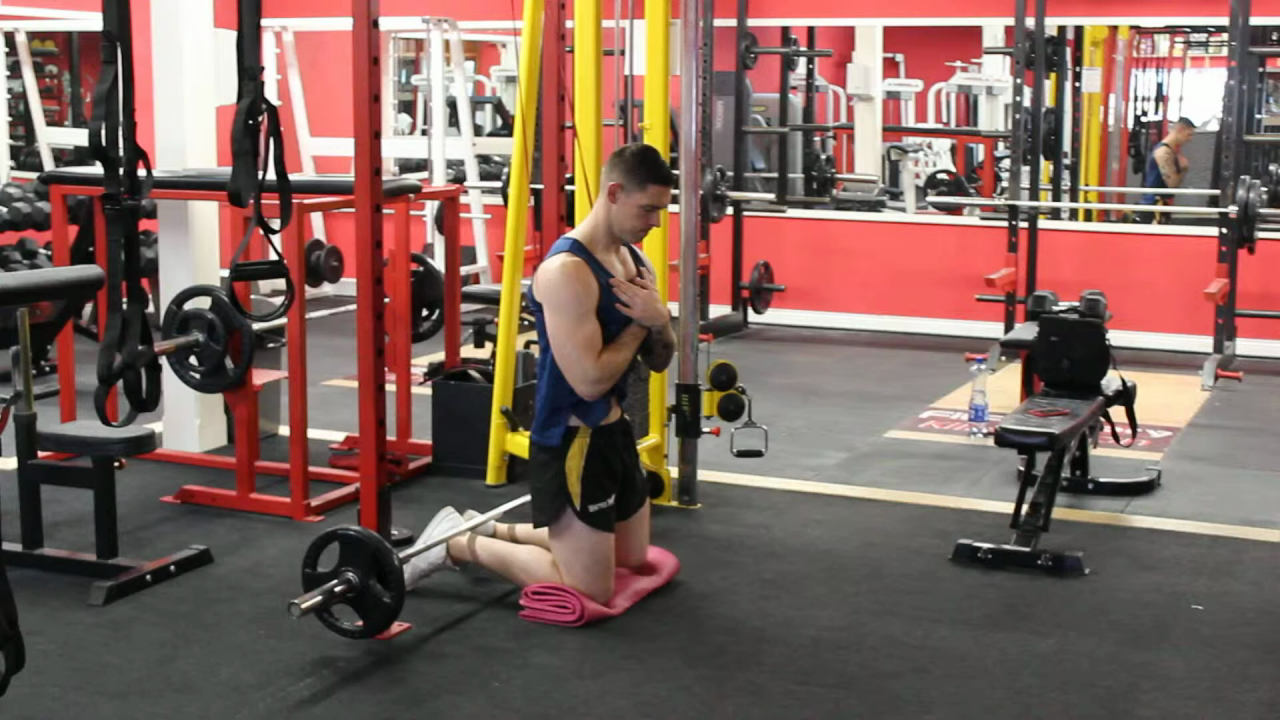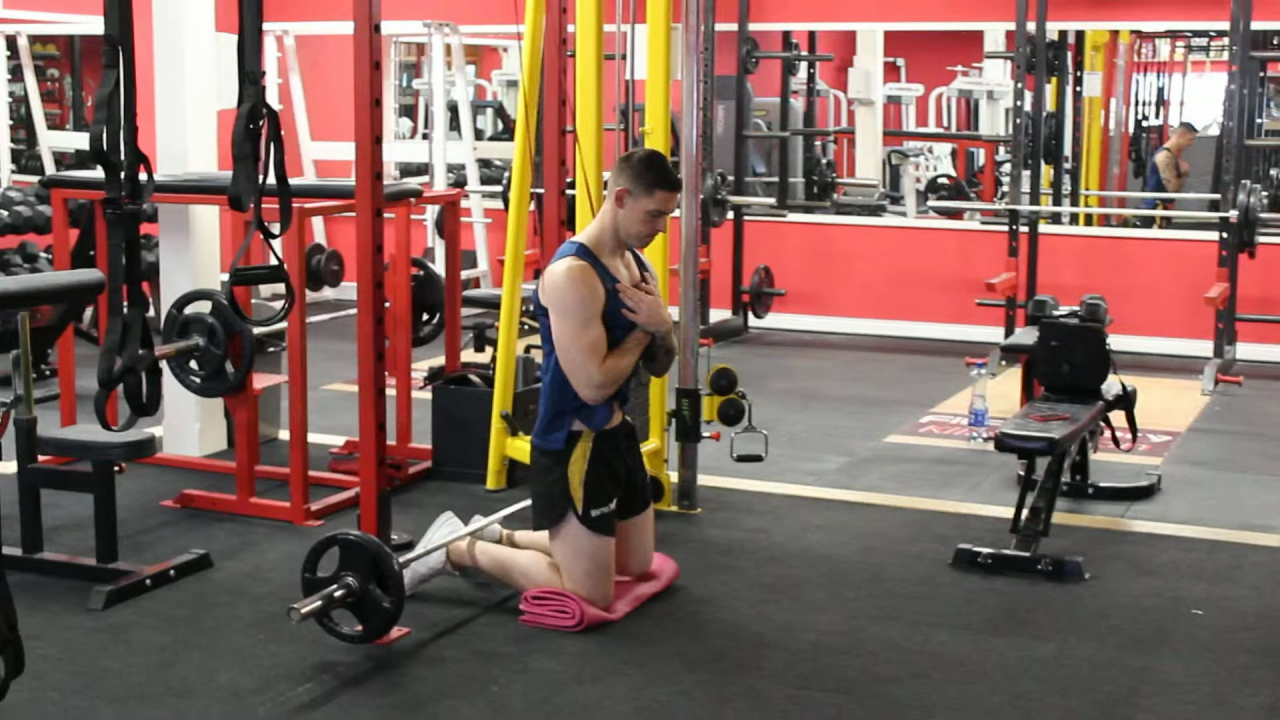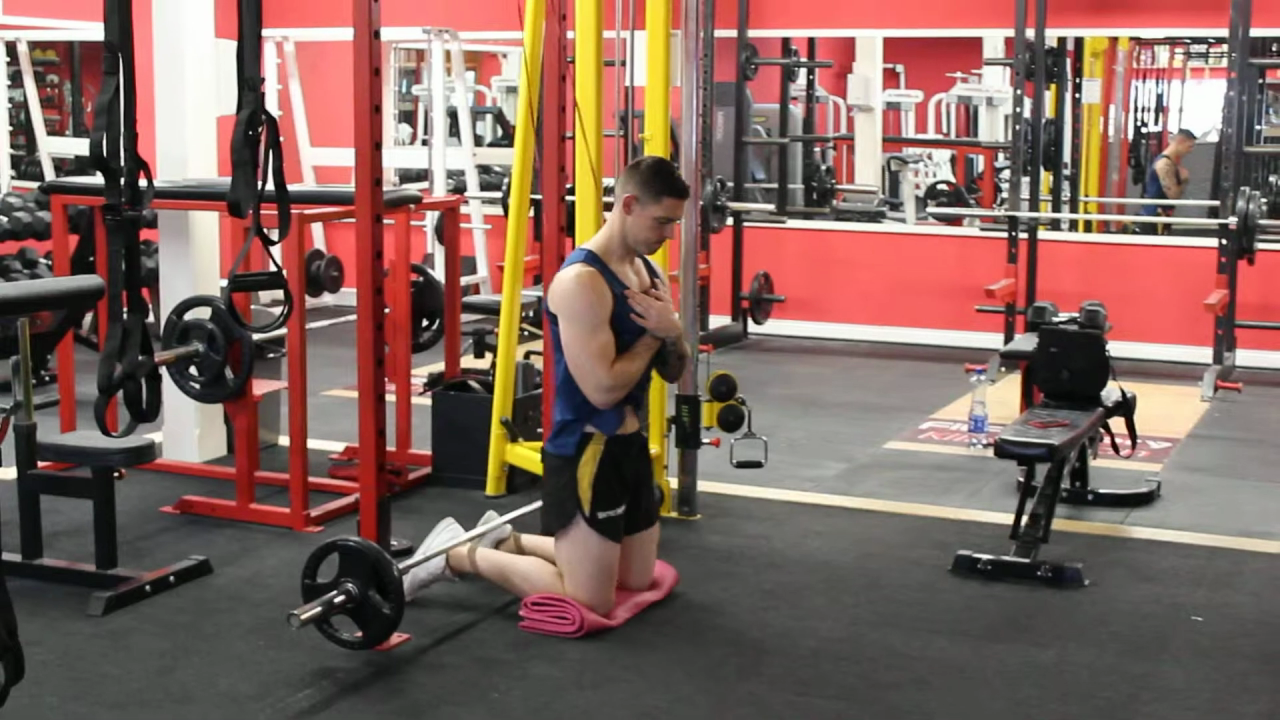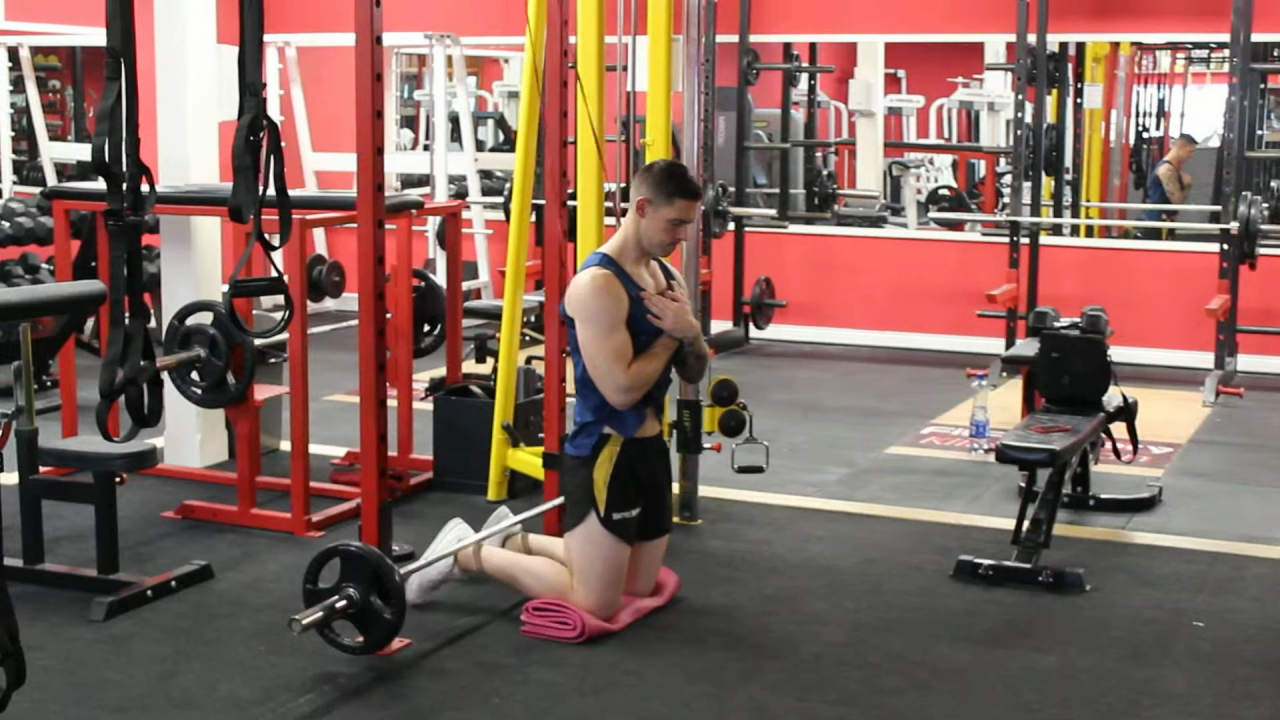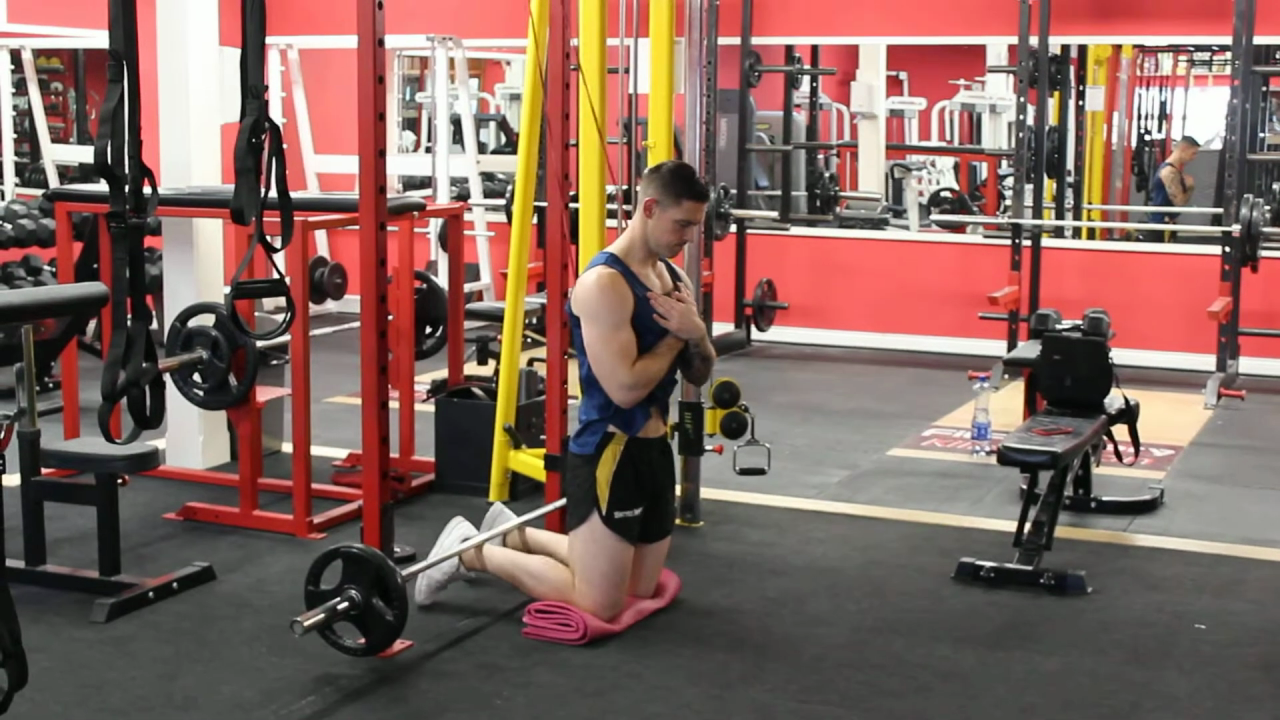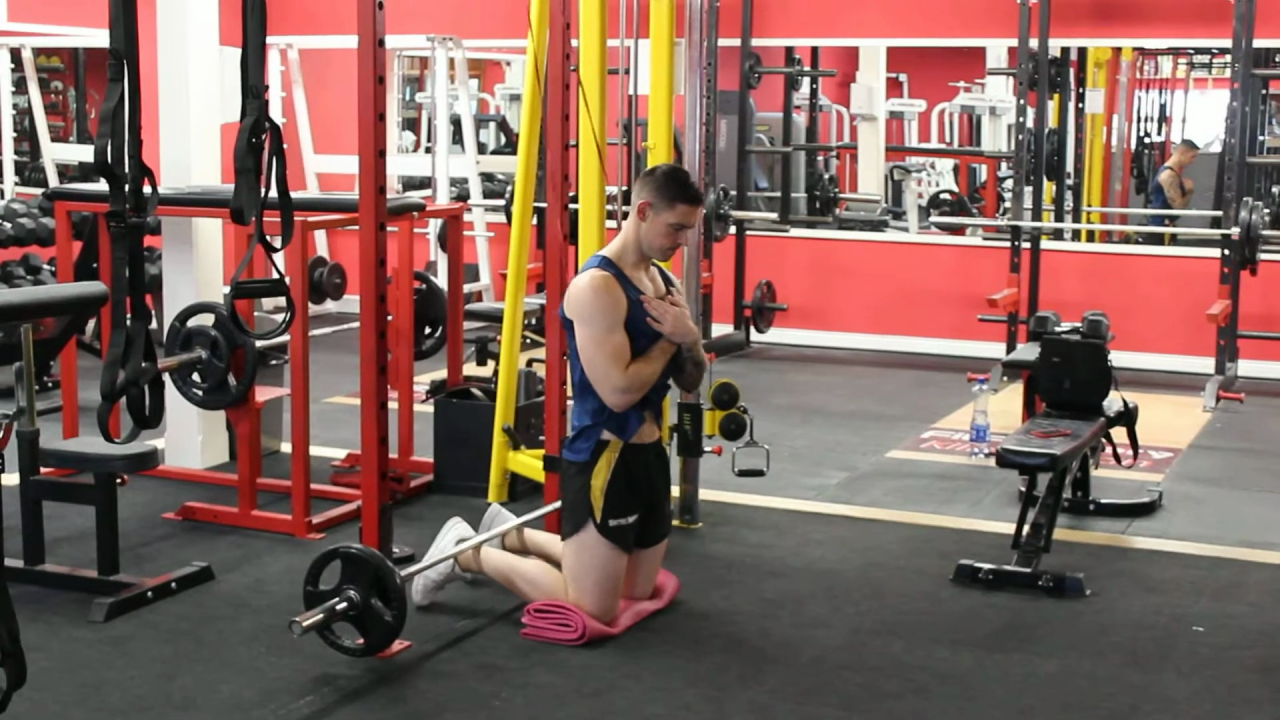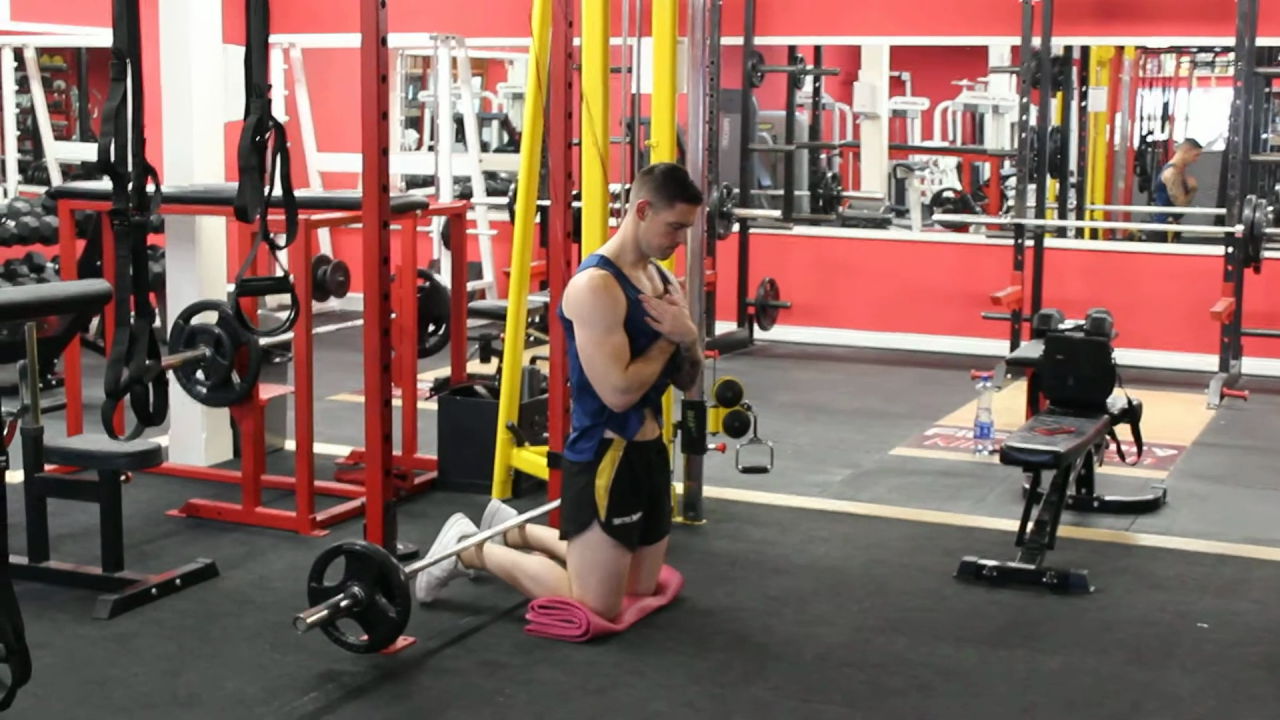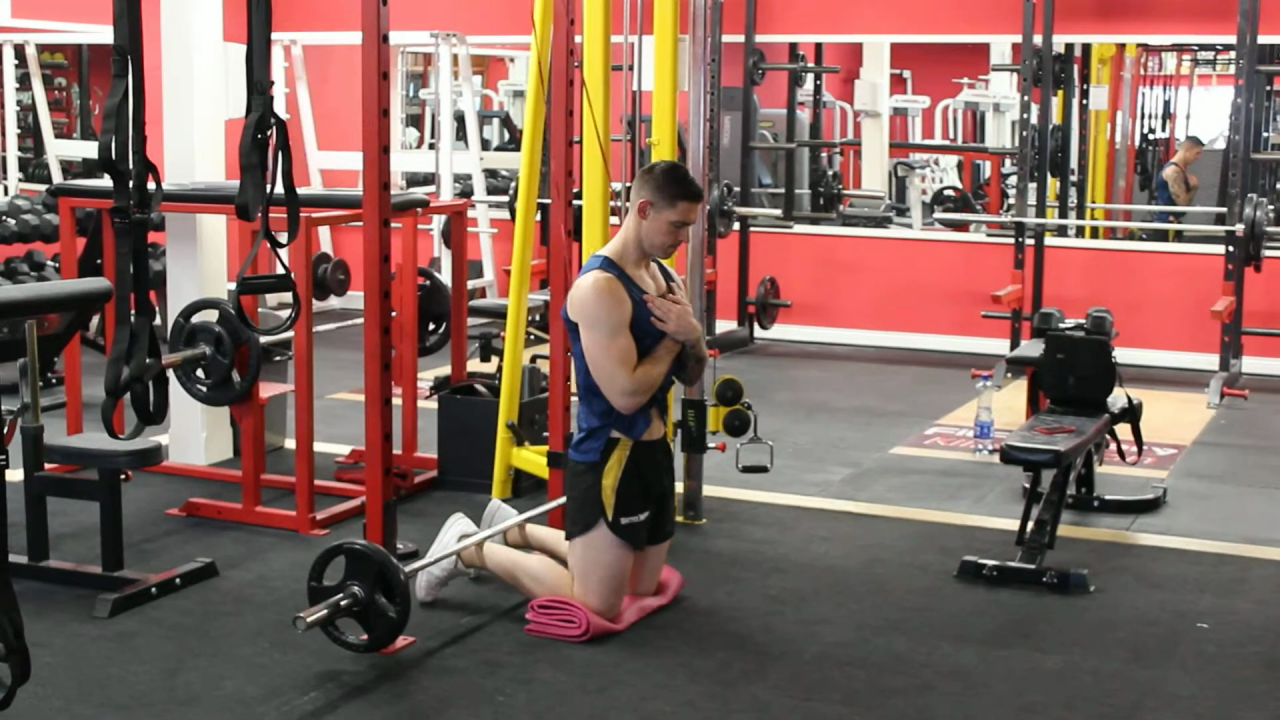
dt=0.2s
person 1, frame 1
left shoulder: (635, 261)
right shoulder: (566, 271)
left elbow: (659, 360)
right elbow: (588, 380)
left wrist: (659, 320)
right wrist: (641, 322)
left hip: (613, 428)
right hip: (572, 441)
left knee: (632, 559)
right knee: (591, 593)
left ankle: (497, 532)
right ankle: (458, 543)
person 1, frame 2
left shoulder: (638, 265)
right shoulder: (572, 275)
left elbow: (659, 365)
right elbow: (593, 385)
left wrist: (663, 326)
right wrist: (643, 327)
left hip: (616, 434)
right hip: (574, 447)
left knee: (636, 566)
right knee: (590, 598)
left ankle: (500, 538)
right ankle: (457, 547)
person 1, frame 3
left shoulder: (649, 272)
right shoulder: (581, 282)
left elbow: (673, 371)
right elbow: (603, 389)
left wrist: (673, 331)
right wrist: (653, 333)
left hip: (630, 442)
right hip: (587, 452)
left knee: (636, 582)
right knee: (590, 604)
left ankle: (508, 541)
right ankle: (456, 553)
person 1, frame 4
left shoulder: (667, 276)
right shoulder: (598, 284)
left elbow: (694, 372)
right elbow: (621, 389)
left wrist: (691, 332)
right wrist: (671, 334)
left hip: (649, 446)
right hip: (604, 453)
left knee: (638, 589)
right knee: (594, 607)
left ankle: (512, 538)
right ankle: (467, 552)
person 1, frame 5
left shoulder: (674, 278)
right shoulder: (604, 283)
left elbow: (700, 374)
right elbow: (624, 388)
left wrist: (697, 333)
right wrist: (676, 335)
left hip: (653, 446)
right hip: (609, 452)
left knee: (639, 589)
right knee: (597, 607)
left ankle: (512, 535)
right ankle: (469, 551)
person 1, frame 6
left shoulder: (666, 282)
right shoulder: (597, 286)
left elbow: (690, 381)
right elbow: (618, 392)
left wrist: (689, 337)
right wrist: (669, 338)
left hip: (647, 451)
right hip: (604, 458)
left knee: (637, 591)
right knee: (593, 611)
left ankle: (511, 535)
right ankle: (466, 552)
person 1, frame 7
left shoulder: (662, 280)
right shoulder: (595, 286)
left elbow: (686, 378)
right elbow: (618, 392)
left wrist: (687, 336)
right wrist: (667, 337)
left hip: (647, 449)
right hip: (606, 457)
left knee: (640, 587)
right knee: (597, 607)
left ankle: (513, 529)
right ankle: (468, 548)
person 1, frame 8
left shoulder: (664, 277)
right shoulder: (600, 287)
left elbow: (690, 374)
right elbow: (625, 394)
left wrist: (693, 335)
right wrist: (673, 337)
left hip: (653, 449)
right hip: (610, 458)
left knee: (641, 588)
right knee: (596, 607)
left ankle: (512, 529)
right ankle: (469, 548)
